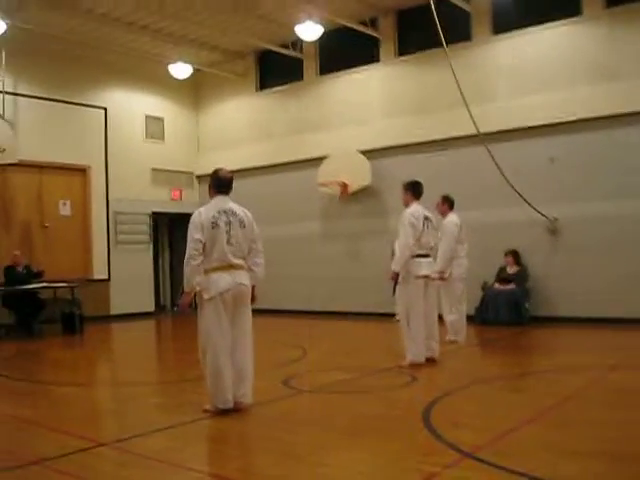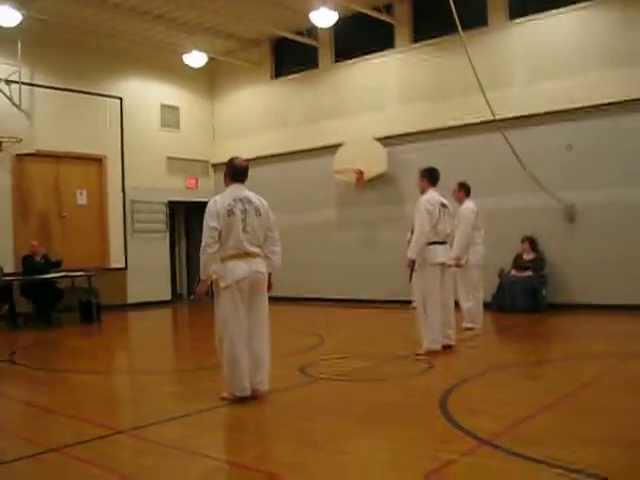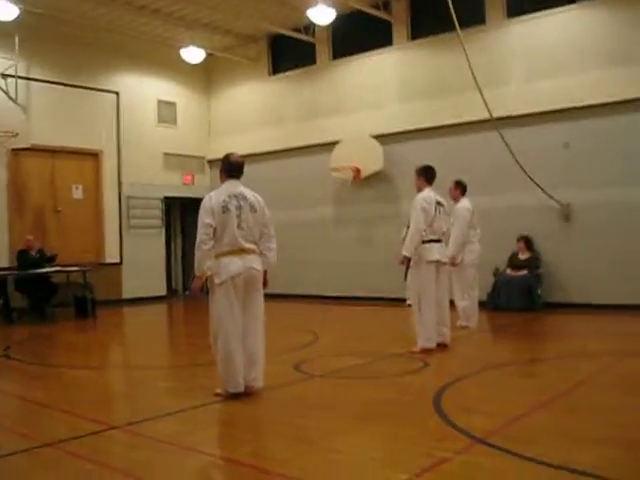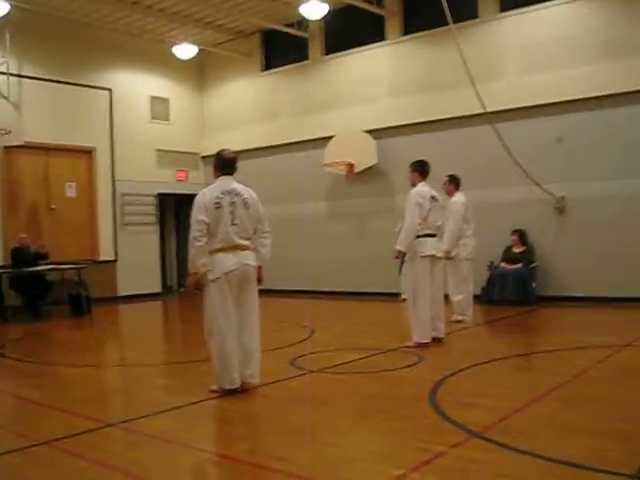
dt=0.1s
person 1, frame 1
left shoulder: (202, 215)
right shoulder: (245, 215)
left elbow: (194, 256)
right elbow: (256, 253)
left wrist: (189, 289)
right wrist: (252, 284)
left hip: (214, 283)
right hip: (240, 281)
left knee: (216, 344)
right knee: (241, 341)
left ankle: (222, 401)
right ankle: (241, 397)
person 1, frame 2
left shoulder: (217, 203)
right shoulder: (260, 203)
left elbow: (210, 244)
right elbow: (272, 241)
left wrist: (206, 277)
right wrist: (269, 271)
left hip: (230, 271)
right hip: (257, 269)
left knee: (233, 332)
right knee: (257, 329)
left ankle: (239, 388)
right ankle: (258, 384)
person 1, frame 3
left shoulder: (212, 199)
right shoulder: (256, 199)
left elbow: (205, 240)
right elbow: (268, 238)
left wrist: (201, 274)
right wrist: (264, 268)
left hip: (225, 268)
right hip: (252, 266)
left knee: (227, 328)
right knee: (252, 325)
left ankle: (233, 384)
right ankle: (252, 381)
person 1, frame 4
left shoulder: (205, 196)
right shoulder: (250, 195)
left elbow: (198, 237)
right elbow: (262, 233)
left wrist: (195, 271)
right wrist: (259, 265)
left hip: (219, 264)
right hip: (246, 262)
left knee: (222, 324)
right knee: (247, 322)
left ankle: (229, 381)
right ankle: (248, 377)
person 2, frame 1
left shoulder: (409, 214)
right shoulder: (428, 215)
left elbow: (406, 244)
right elbow: (432, 242)
left wrist: (396, 268)
left hip: (412, 266)
right hip: (427, 265)
left knee: (412, 313)
right knee: (427, 311)
left ankle: (416, 355)
right ankle: (430, 351)
person 2, frame 2
left shoulder: (425, 200)
right shoulder: (444, 202)
left elbow: (422, 231)
right elbow: (448, 229)
left wrist: (412, 255)
left hip: (429, 253)
right hip: (443, 251)
left knee: (428, 300)
right knee: (444, 298)
left ankle: (432, 343)
right ankle: (447, 339)
person 2, frame 3
left shoulder: (421, 198)
right shoulder: (440, 201)
left elbow: (417, 229)
right elbow: (443, 227)
left wrist: (407, 252)
left hip: (424, 251)
right hip: (439, 250)
left knee: (423, 299)
right knee: (439, 296)
left ankle: (427, 341)
right ankle: (442, 337)
person 2, frame 4
left shoulder: (416, 193)
right shoulder: (434, 195)
left elbow: (412, 223)
right elbow: (437, 222)
left wrist: (401, 247)
left hip: (419, 246)
right hip: (433, 244)
left knee: (418, 293)
right knee: (434, 291)
left ankle: (422, 336)
right ankle: (436, 332)
person 3, frame 1
left shoulder: (449, 222)
right shoulder: (453, 221)
left elbow: (447, 248)
left wrist: (441, 269)
right wrist: (442, 268)
left hip: (452, 268)
right hip: (455, 267)
left knee: (453, 302)
right knee: (455, 302)
left ankle: (456, 334)
right ankle: (456, 333)
person 3, frame 2
left shoulder: (466, 209)
right shoulder: (469, 207)
left elbow: (464, 235)
left wrist: (457, 255)
right wrist: (459, 255)
left hip: (469, 255)
right hip: (471, 253)
left knee: (469, 289)
right knee: (472, 289)
left ankle: (472, 321)
right ankle: (473, 320)
person 3, frame 3
left shoulder: (461, 208)
right shoulder: (465, 206)
left elbow: (459, 234)
left wrist: (452, 254)
right wrist: (454, 253)
left hip: (464, 254)
right hip: (467, 252)
left knee: (465, 288)
right knee: (467, 288)
left ankle: (468, 320)
right ankle: (468, 319)
person 3, frame 4
left shoulder: (456, 201)
right shoulder: (459, 200)
left elbow: (454, 228)
left wrist: (447, 248)
right wrist: (449, 247)
left hip: (459, 247)
right hip: (462, 246)
left knee: (459, 283)
right knee: (462, 282)
left ankle: (462, 314)
right ankle: (463, 313)
